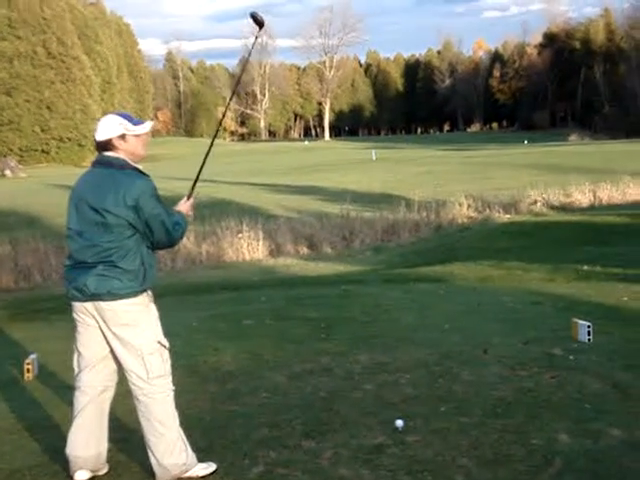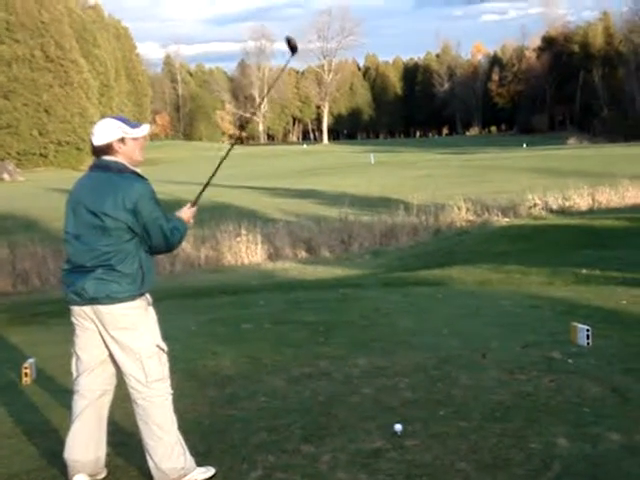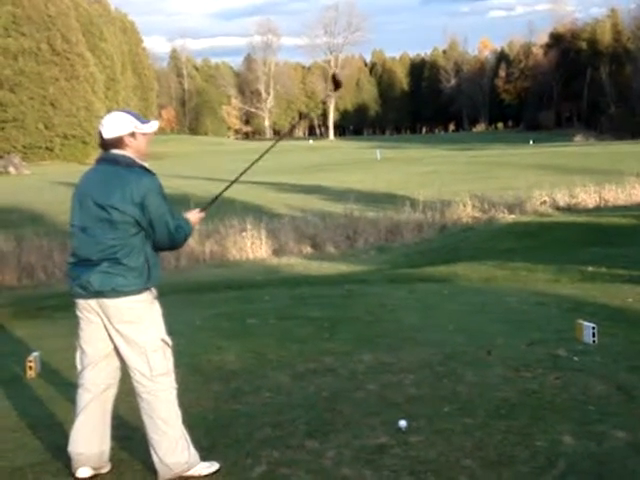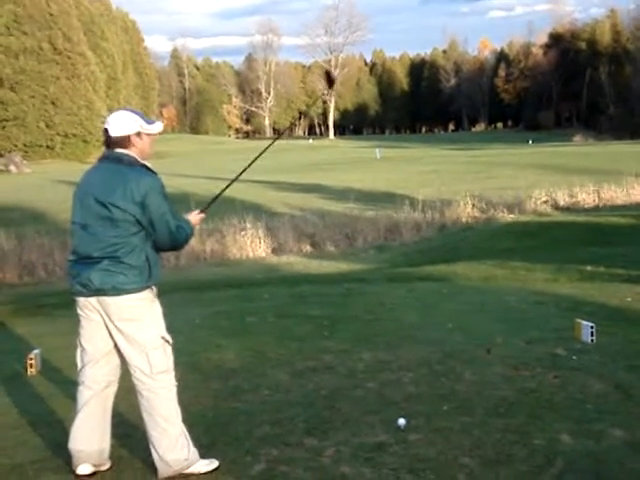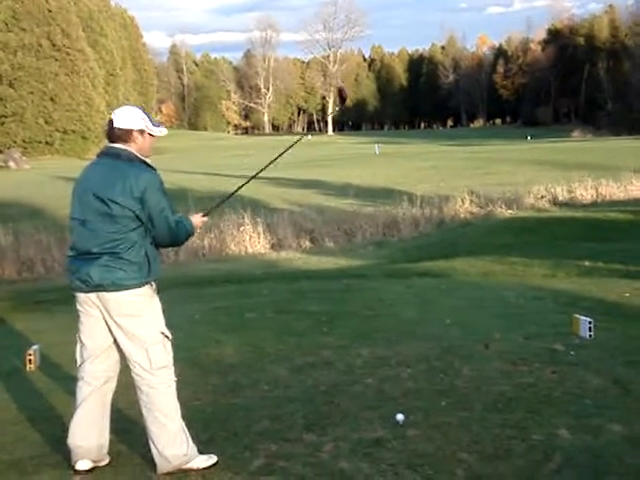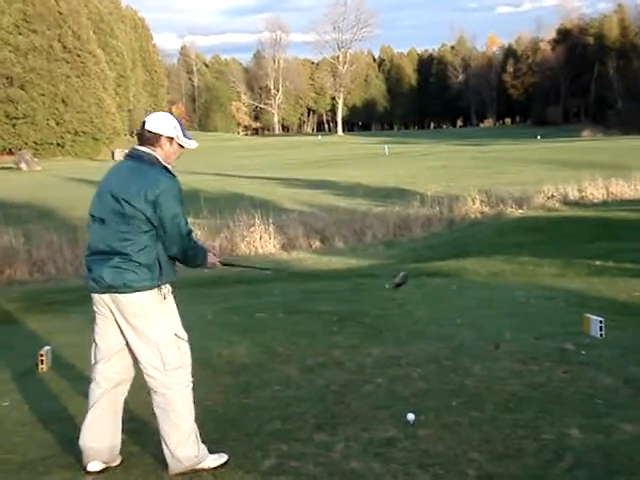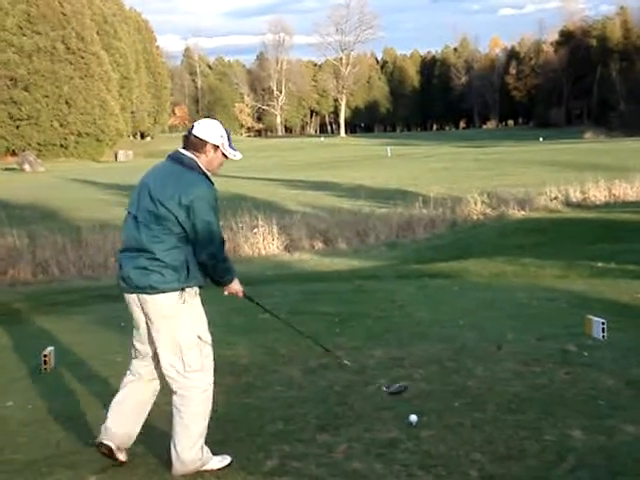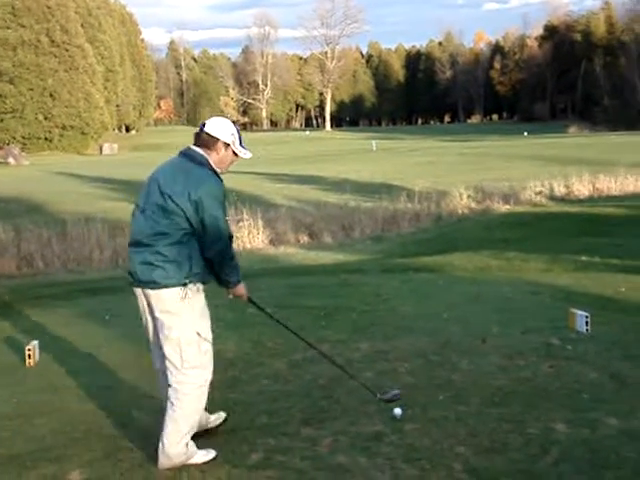
dt=0.3s
person 1, frame 1
left shoulder: (84, 183)
right shoulder: (136, 184)
right elbow: (165, 236)
left wrist: (167, 213)
right wrist: (180, 214)
left hip: (84, 294)
right hip: (123, 297)
left knee: (91, 379)
right knee: (152, 380)
person 1, frame 2
left shoulder: (81, 187)
right shoulder: (134, 188)
right elbow: (163, 240)
left wrist: (167, 220)
right wrist: (181, 221)
left hip: (83, 298)
right hip: (122, 300)
left knee: (89, 382)
right knee: (150, 383)
person 1, frame 3
left shoulder: (87, 181)
right shoulder: (142, 182)
right elbow: (168, 237)
left wrist: (176, 222)
right wrist: (187, 223)
left hip: (87, 291)
right hip: (127, 293)
left knee: (94, 376)
right knee: (155, 377)
person 1, frame 4
left shoulder: (89, 179)
right shoulder: (143, 181)
right elbow: (168, 238)
left wrist: (177, 223)
right wrist: (188, 224)
left hip: (88, 289)
right hip: (128, 291)
left knee: (94, 373)
right knee: (155, 375)
person 1, frame 5
left shoulder: (88, 174)
right shoulder: (142, 176)
right elbow: (167, 233)
right wrist: (190, 225)
left hip: (88, 284)
right hip: (128, 287)
left knee: (94, 369)
right knee: (155, 370)
left ankle: (86, 451)
right ankle: (174, 453)
person 1, frame 6
left shoulder: (114, 175)
right shoulder: (160, 181)
right elbow: (178, 243)
right wrist: (203, 257)
left hip: (104, 285)
right hip: (142, 289)
left knee: (108, 371)
right knee: (171, 372)
left ankle: (97, 451)
right ankle: (185, 454)
person 1, frame 7
left shoulder: (155, 174)
right shoulder: (197, 187)
right elbow: (209, 247)
right wrist: (228, 279)
left hip: (136, 283)
right hip: (170, 290)
left knee: (146, 363)
right knee: (193, 372)
left ankle: (116, 435)
right ankle: (189, 456)
person 1, frame 8
left shoulder: (165, 170)
right shoulder: (207, 184)
right elbow: (217, 243)
right wrist: (233, 280)
left hip: (145, 276)
right hip: (176, 283)
left knee: (170, 357)
right knee: (191, 367)
left ankle: (191, 419)
right ankle: (175, 449)
